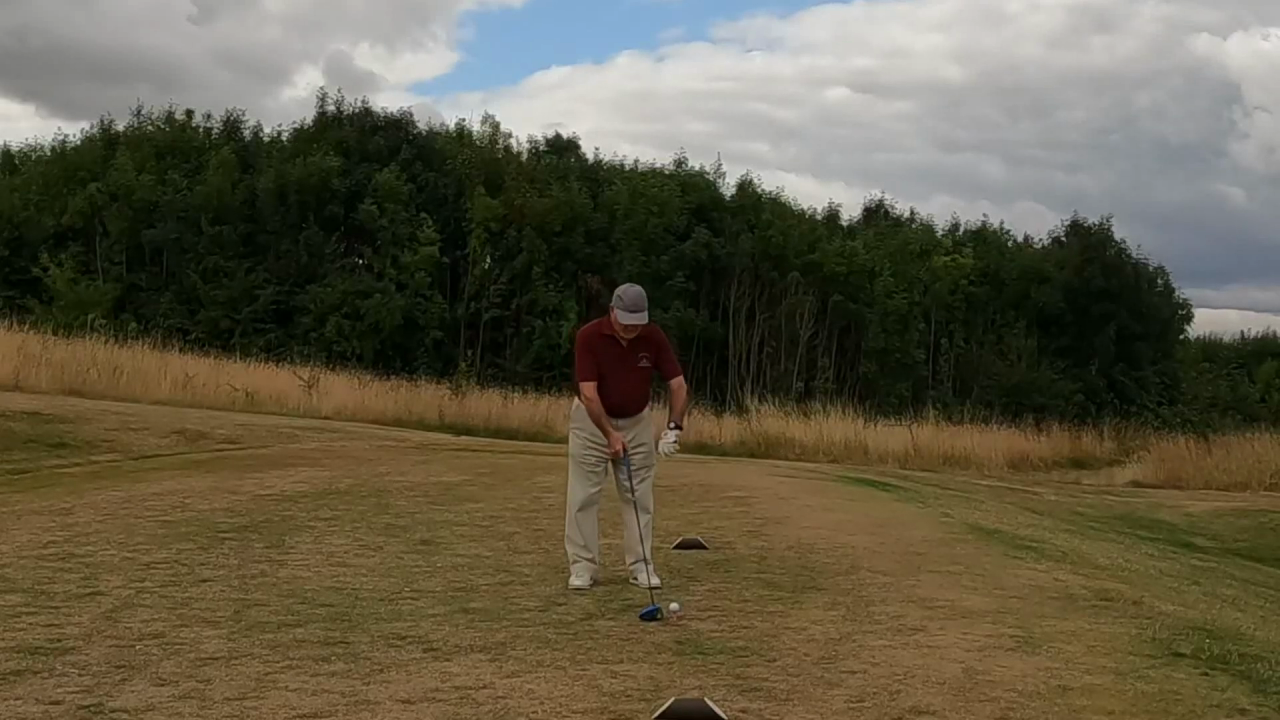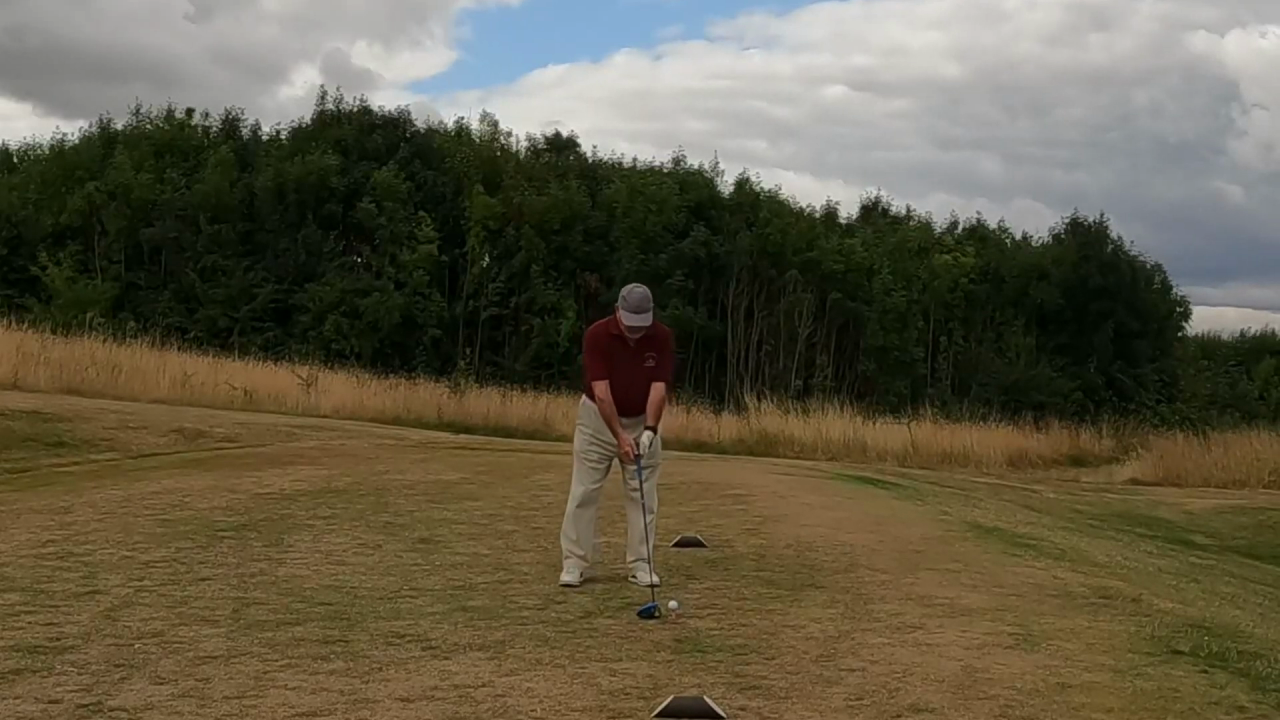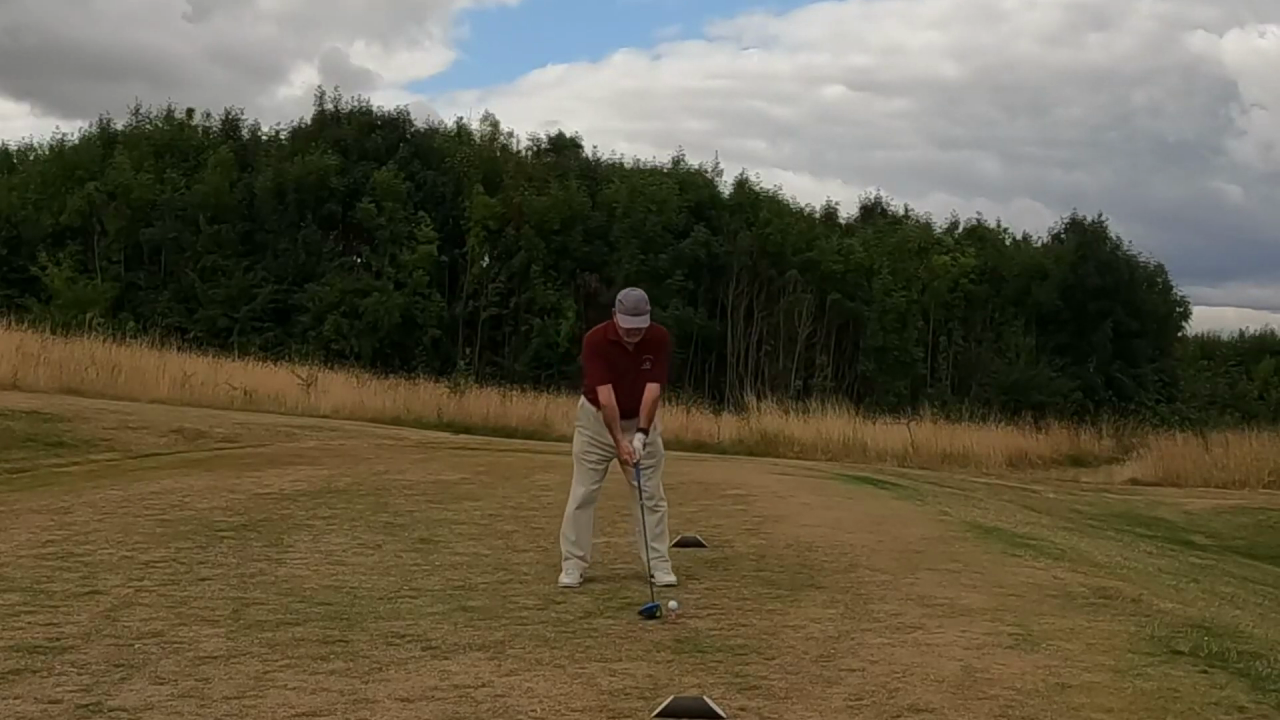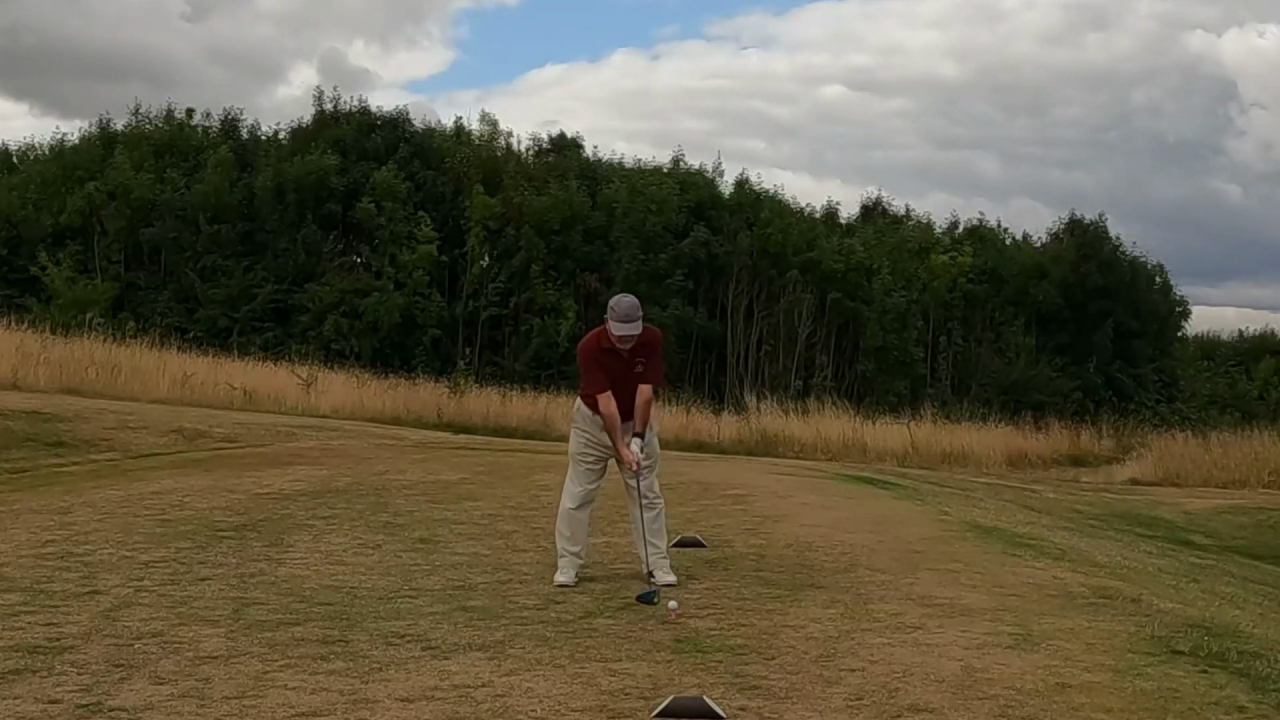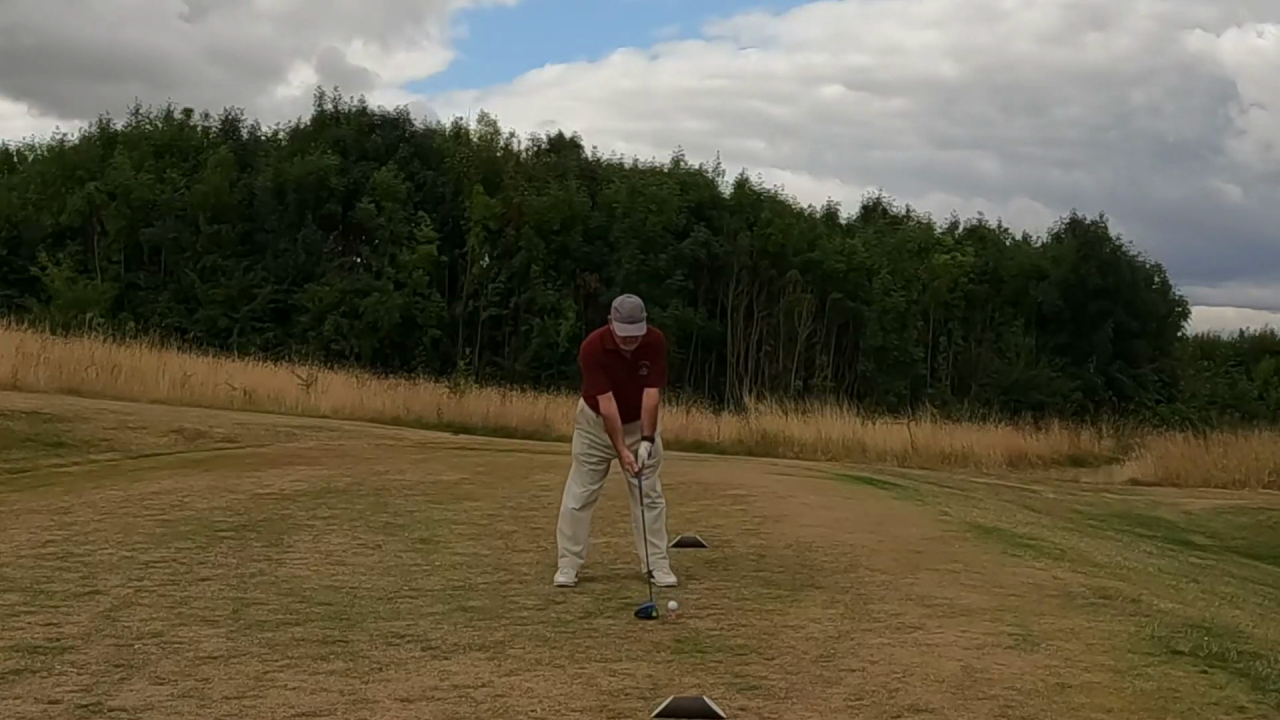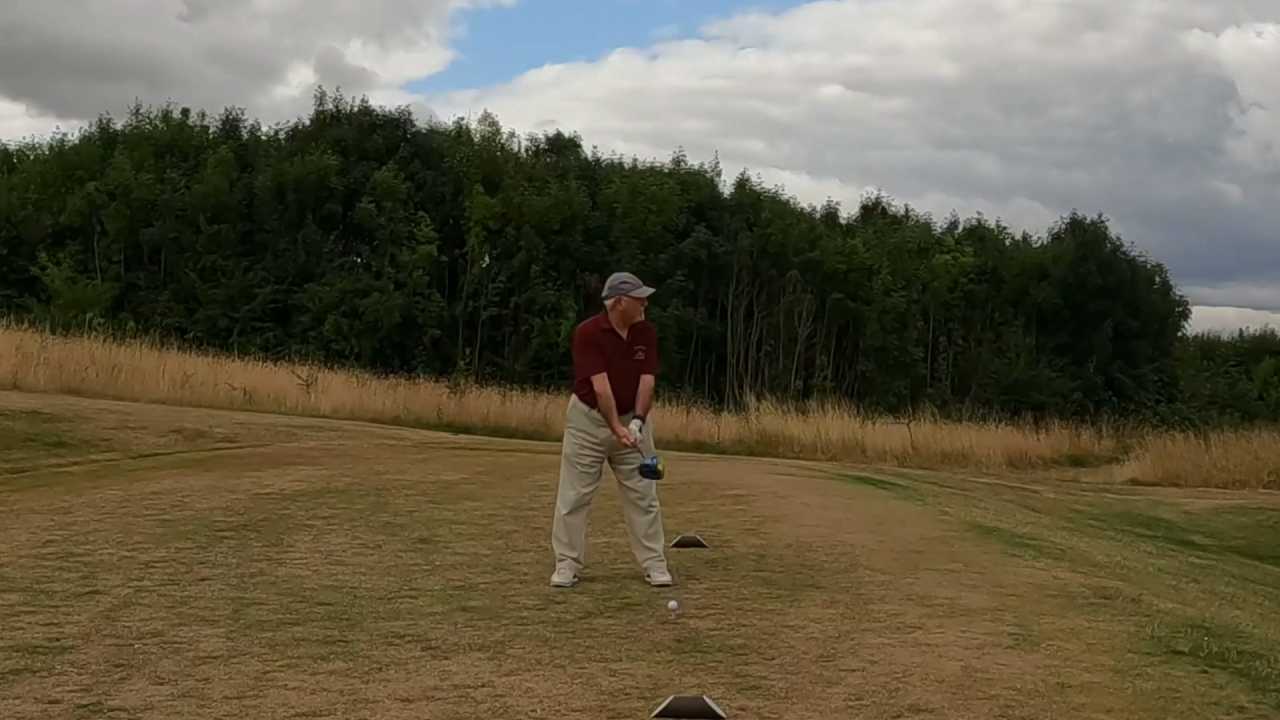
dt=0.7s
person 1, frame 1
left shoulder: (655, 337)
right shoulder: (589, 335)
left elbow: (677, 383)
right elbow: (588, 392)
left wrist: (674, 427)
right wrist: (610, 435)
left hip: (636, 422)
right hip: (592, 421)
left knee: (639, 496)
right knee: (583, 496)
left ankle: (640, 565)
right ankle: (583, 566)
person 1, frame 2
left shoulder: (662, 337)
right shoulder: (596, 335)
left elbow: (659, 387)
right elbow: (601, 391)
left wrist: (650, 430)
right wrist: (619, 435)
left hip: (641, 421)
right hip: (597, 418)
left knee: (643, 496)
right knee: (584, 492)
left ankle: (640, 564)
right ankle: (574, 563)
person 1, frame 3
left shoulder: (659, 338)
right shoulder: (595, 340)
left elbow: (653, 389)
right elbow: (606, 396)
left wrist: (642, 434)
right wrist: (619, 441)
left hip: (641, 420)
right hip: (596, 419)
left knee: (651, 495)
right knee: (582, 493)
left ankle: (658, 563)
right ankle: (573, 565)
person 1, frame 4
left shoulder: (652, 339)
right shoulder: (589, 347)
left elbow: (645, 392)
right elbow: (605, 402)
left wrist: (637, 439)
right wrist: (619, 448)
left hip: (636, 421)
right hip: (592, 420)
left knee: (648, 495)
right knee: (577, 494)
left ankle: (658, 563)
right ankle: (568, 564)
person 1, frame 5
left shoulder: (656, 342)
right shoulder: (593, 347)
left elbow: (651, 395)
right elbow: (606, 402)
left wrist: (646, 441)
right wrist: (621, 450)
left hip: (640, 424)
right hip: (595, 422)
left knee: (650, 495)
right knee: (579, 495)
left ankle: (657, 564)
right ankle: (568, 565)
person 1, frame 6
left shoulder: (646, 332)
right shoulder: (588, 332)
left elbow: (647, 380)
right elbow: (600, 385)
left wrist: (637, 421)
right wrist: (616, 427)
left hip: (632, 419)
right hip: (588, 418)
left knee: (643, 494)
right knee: (574, 495)
left ankle: (654, 564)
right ankle: (567, 564)
